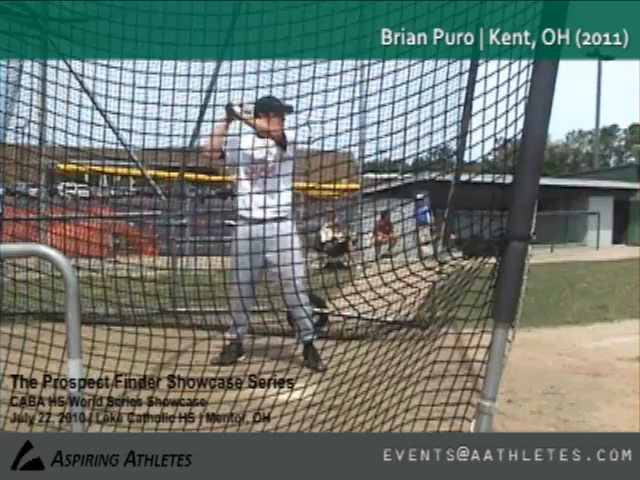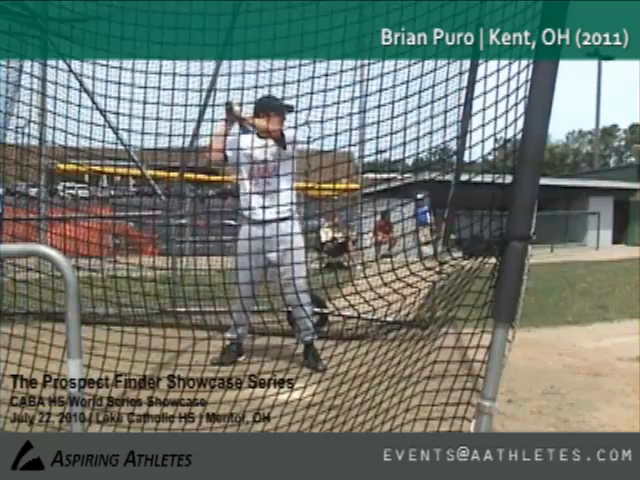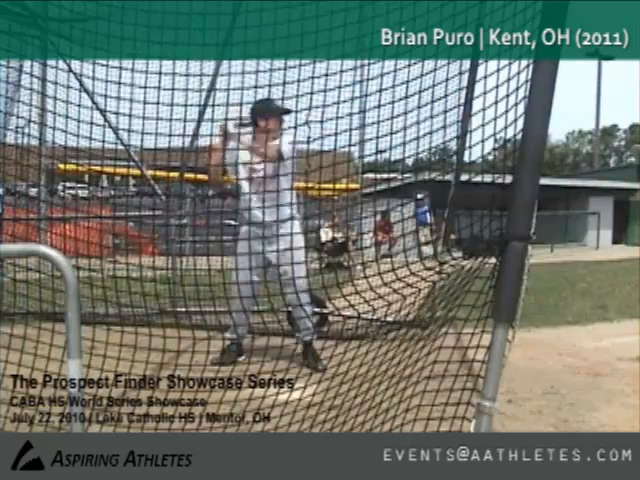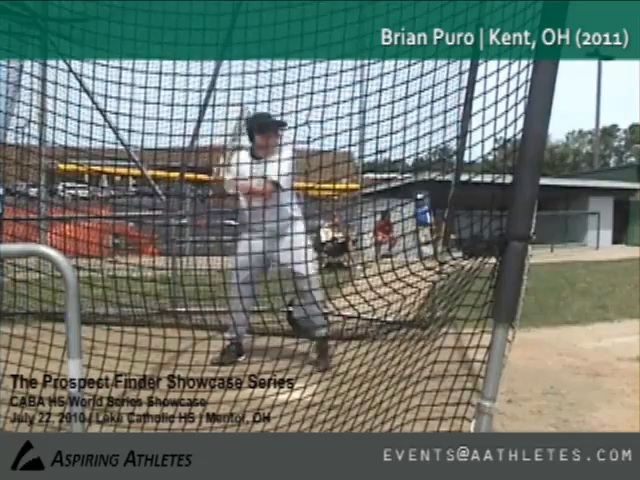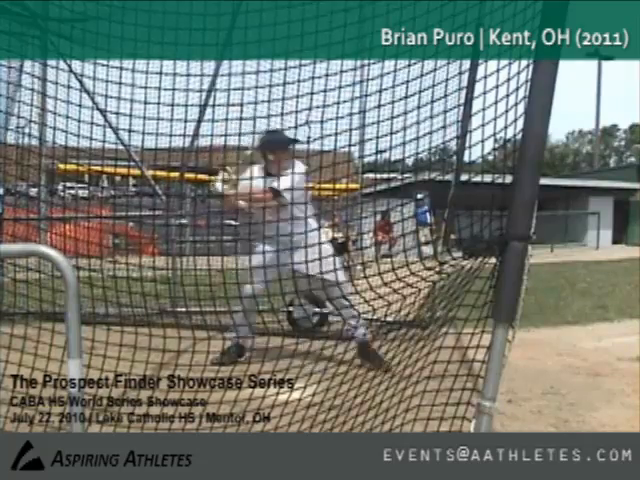
dt=0.2s
person 1, frame 1
left shoulder: (287, 141)
right shoulder: (241, 143)
left elbow: (274, 133)
right elbow: (213, 150)
left wrist: (242, 116)
right wrist: (227, 120)
left hip: (280, 225)
right hip: (247, 226)
left knee: (294, 285)
right knee: (242, 287)
left ankle: (308, 345)
right ankle: (235, 342)
person 1, frame 2
left shoulder: (288, 139)
right shoulder: (242, 142)
left elbow: (272, 131)
right elbow: (215, 155)
left wrist: (242, 117)
right wrist: (228, 122)
left hip: (284, 225)
right hip: (251, 227)
left knee: (296, 285)
right knee: (244, 287)
left ankle: (308, 345)
right ankle: (235, 342)
person 1, frame 3
left shoulder: (286, 143)
right shoulder: (239, 146)
left elbow: (269, 154)
right elbow: (214, 171)
left wrist: (237, 138)
right wrist: (223, 139)
left hip: (285, 227)
right hip: (252, 228)
left knee: (297, 286)
right knee: (242, 287)
left ankle: (308, 346)
right ankle: (235, 343)
person 1, frame 4
left shoulder: (285, 156)
right shoulder: (238, 159)
left elbow: (267, 191)
right elbow: (227, 193)
left wrist: (237, 186)
right wrist: (226, 183)
left hip: (289, 229)
right hip: (254, 233)
left knee: (307, 281)
right knee: (240, 286)
left ankle: (320, 340)
right ankle: (236, 343)
person 1, frame 5
left shoulder: (297, 170)
right shoulder: (253, 174)
left elbow: (270, 198)
right elbow: (242, 204)
left wrist: (237, 194)
left hip: (308, 239)
right hip: (272, 244)
left knee: (338, 286)
right knee: (250, 292)
left ankle: (362, 343)
right ankle: (239, 343)
